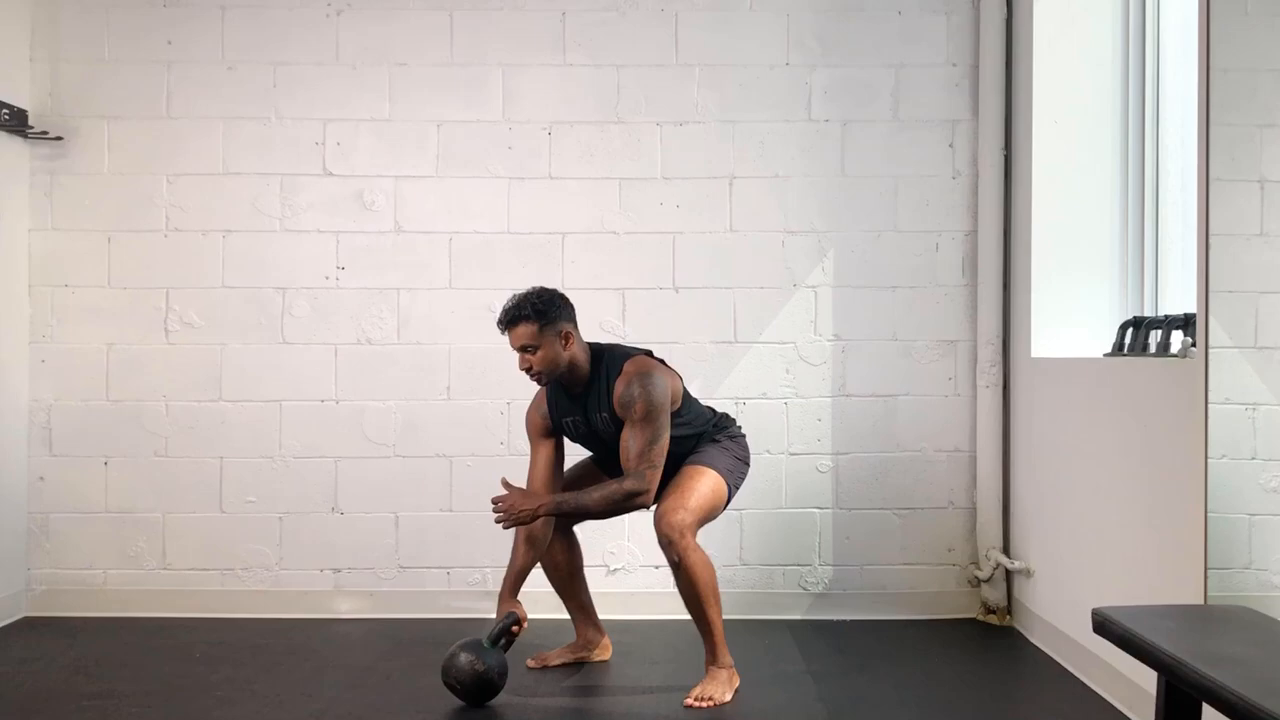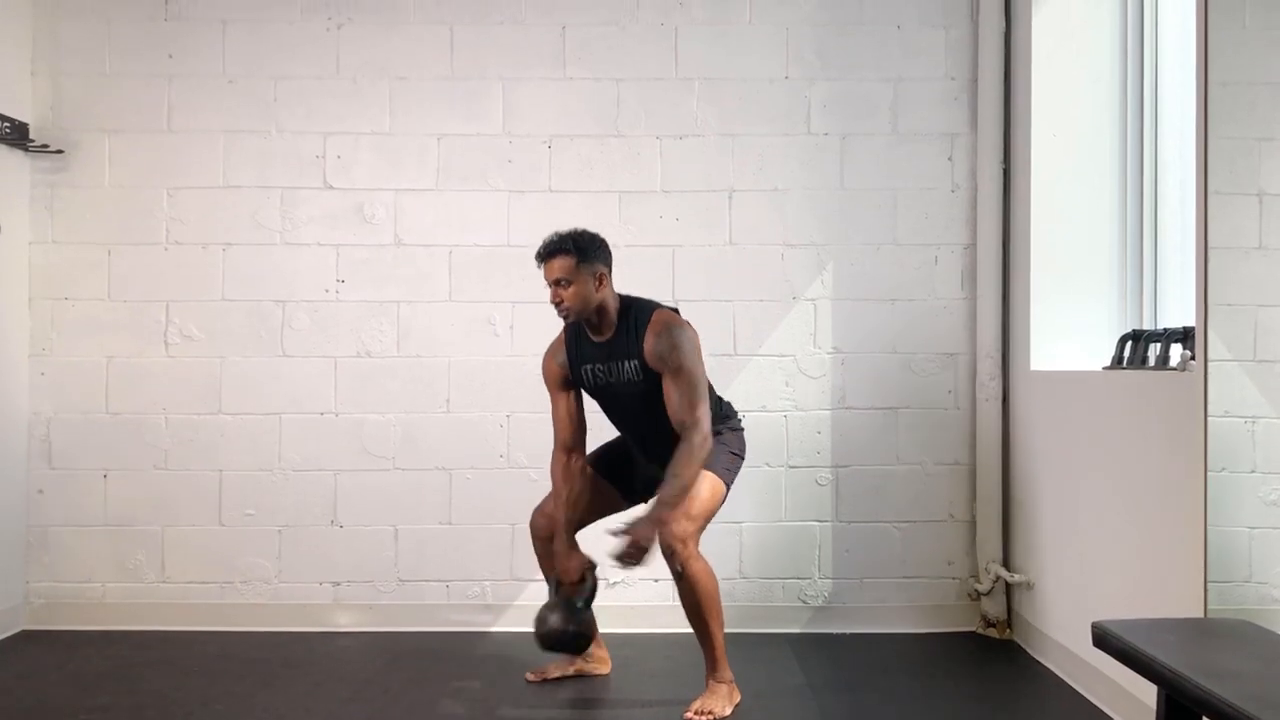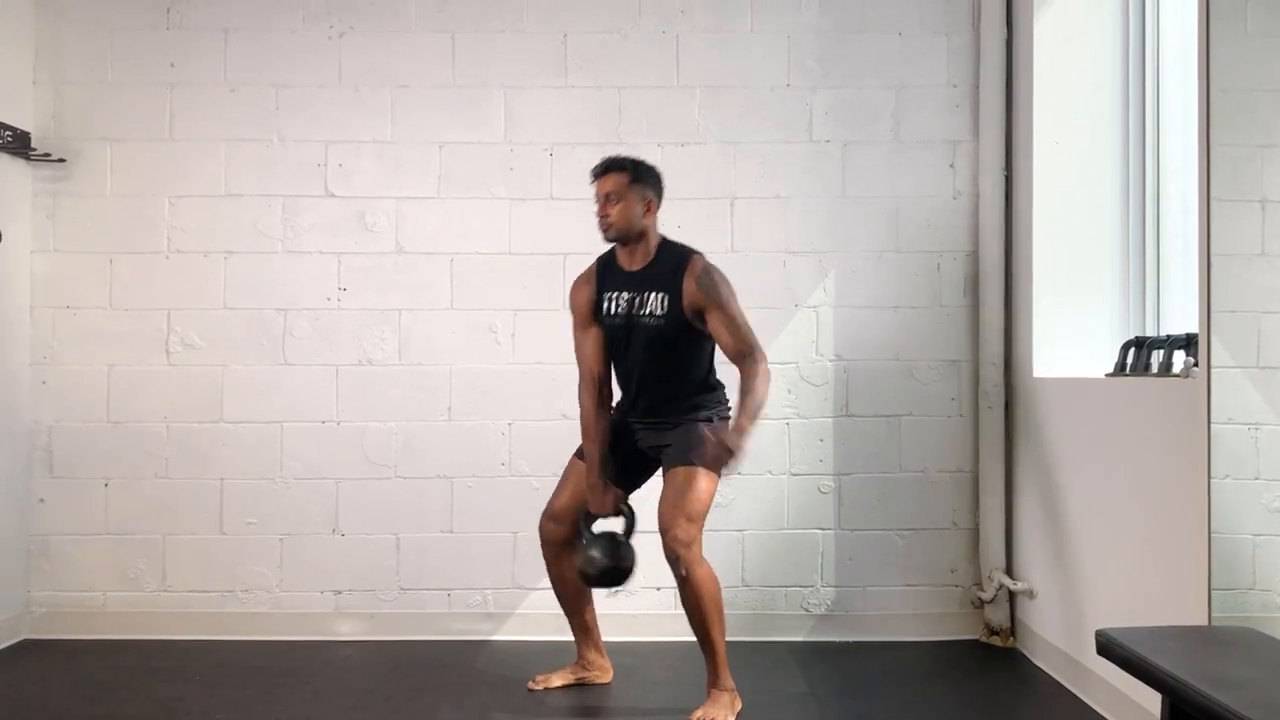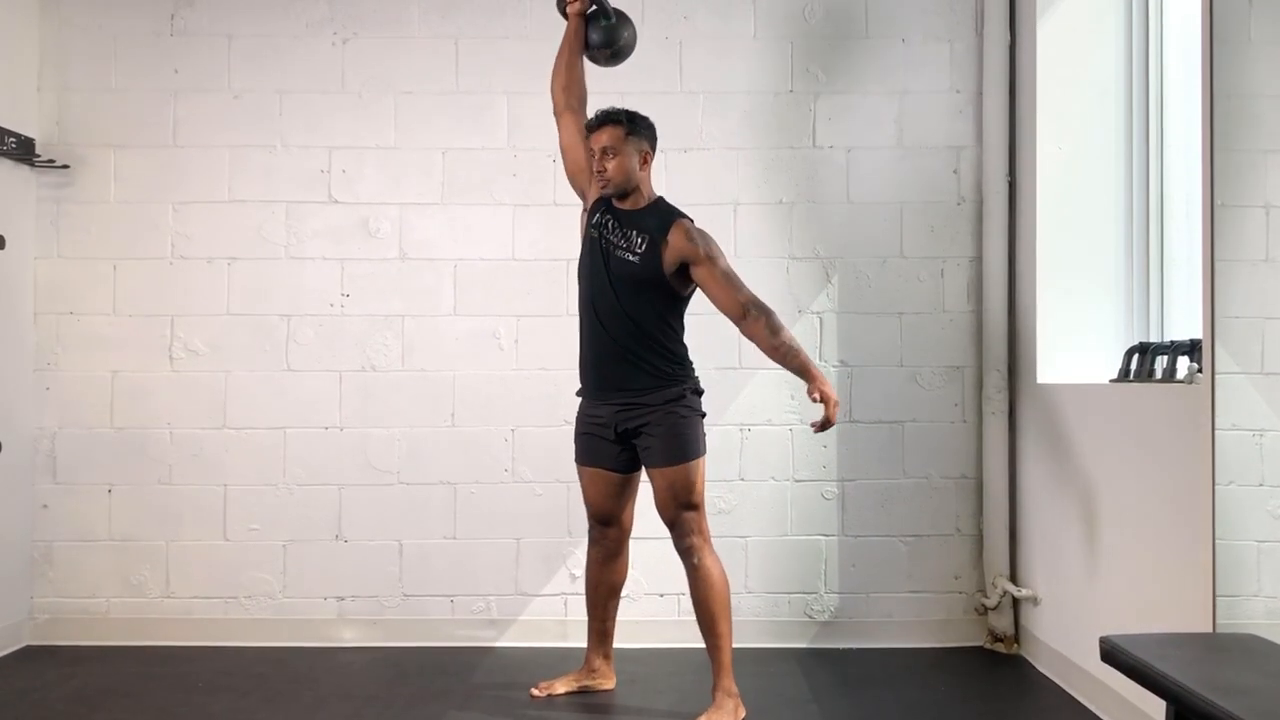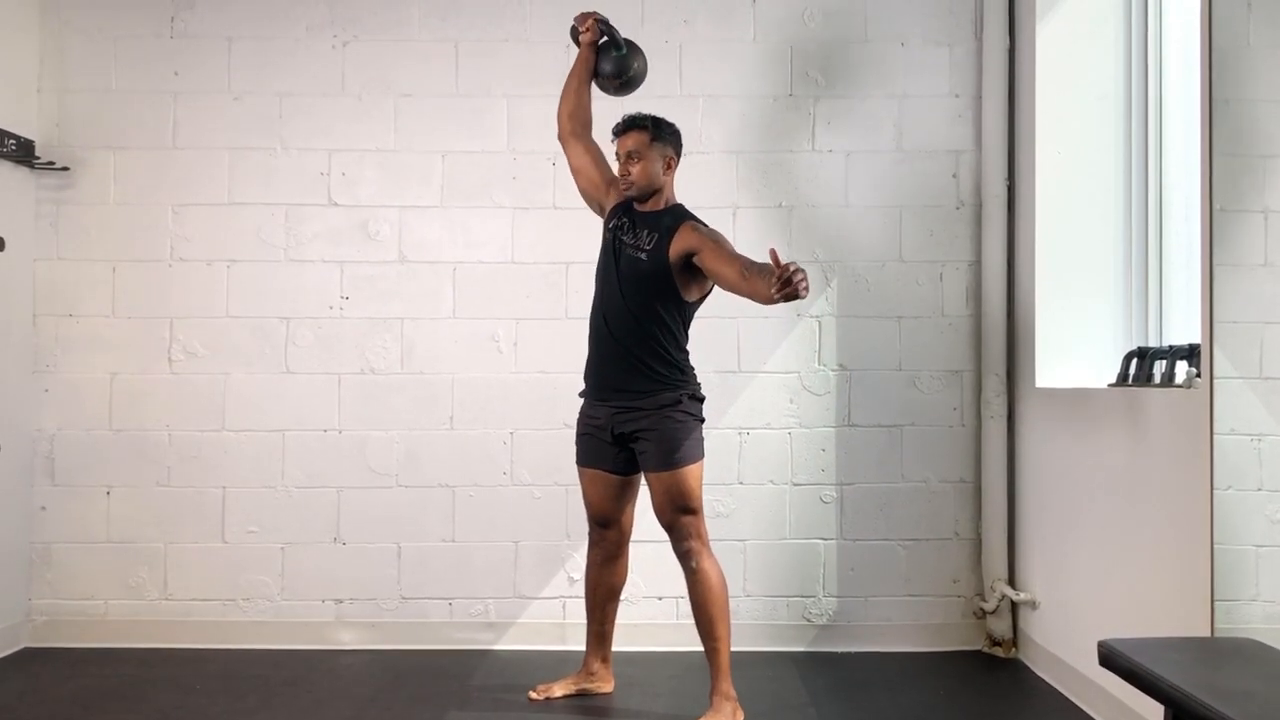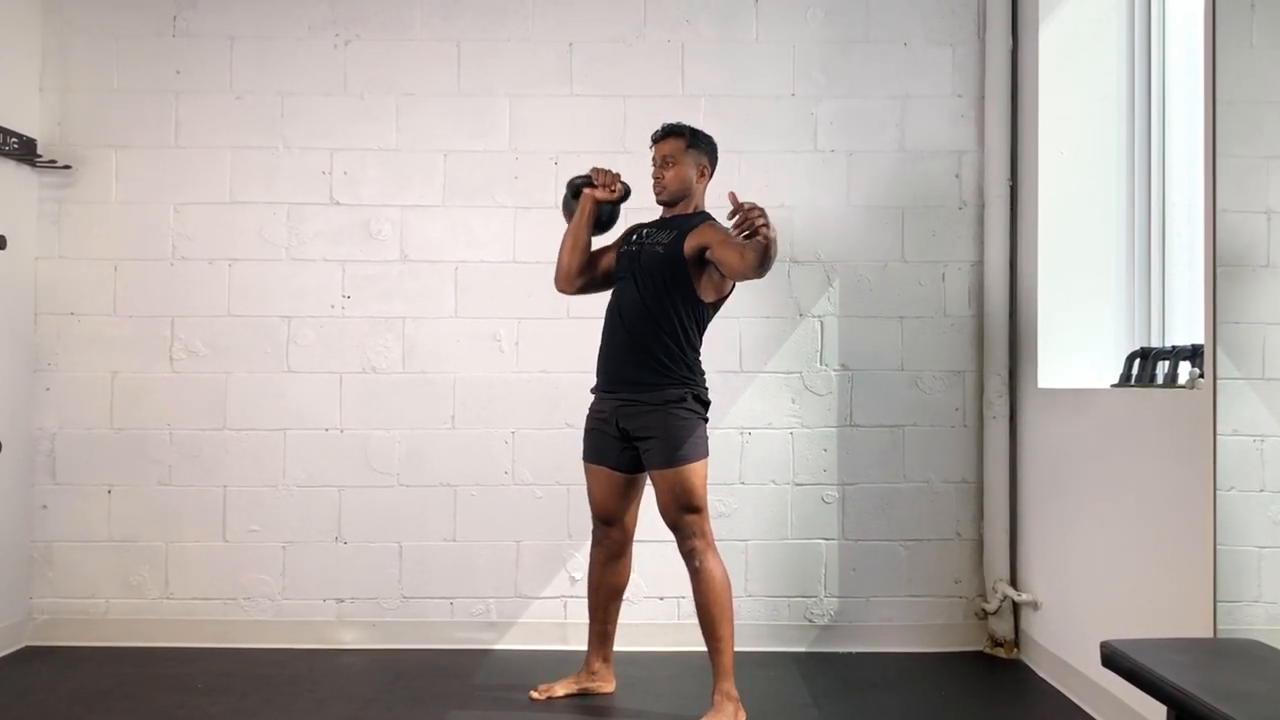
dt=0.7s
person 1, frame 1
left shoulder: (638, 381)
right shoulder: (545, 406)
left elbow: (641, 488)
right elbow: (539, 502)
left wrist: (545, 504)
right wrist: (508, 595)
left hip: (714, 446)
left knee: (673, 525)
right knee: (551, 515)
left ankle: (721, 665)
right ankle: (590, 638)
person 1, frame 2
left shoulder: (665, 332)
right shoulder: (561, 355)
left elbow: (695, 434)
right elbow: (567, 452)
left wrist: (654, 519)
right wrist: (563, 544)
left hip: (711, 441)
right hip: (639, 446)
left knee: (676, 534)
right knee: (546, 522)
left ankle: (722, 679)
right ankle: (589, 651)
person 1, frame 3
left shoulder: (695, 274)
right shoulder: (590, 286)
left elbow: (751, 359)
right elbow: (592, 381)
left wrist: (739, 428)
right wrist: (599, 481)
left hip: (693, 420)
right hip: (628, 420)
left knee: (679, 542)
right knee: (557, 527)
right ankle: (592, 659)
person 1, frame 4
left shoulder: (681, 236)
right shoulder: (596, 202)
left elbow: (748, 310)
right elbow: (566, 107)
left wrist: (812, 374)
left hip: (665, 407)
right hip: (600, 406)
left knee: (691, 540)
right knee: (605, 535)
person 1, frame 5
left shoulder: (689, 235)
right shoulder: (617, 211)
left elbow: (748, 275)
right elbow: (570, 132)
left wrist: (782, 283)
right wrist: (587, 52)
left hip: (664, 410)
right hip: (602, 407)
left knee: (689, 542)
right knee: (606, 536)
person 1, frame 6
left shoulder: (707, 235)
right shoulder: (637, 237)
left elbow: (750, 264)
right elbow: (569, 281)
left wrist: (764, 235)
right wrist: (588, 206)
left hip: (670, 405)
right hip: (610, 403)
left knee: (694, 540)
right knee: (609, 534)
right ankle: (597, 667)
